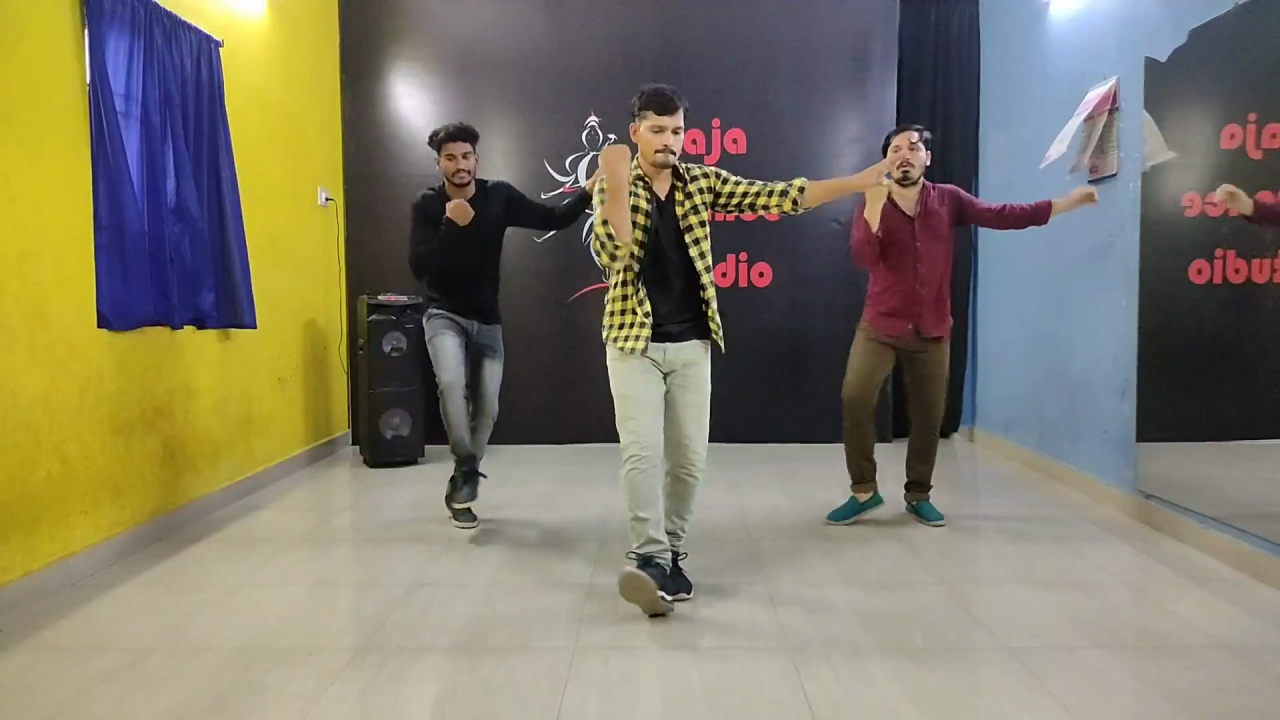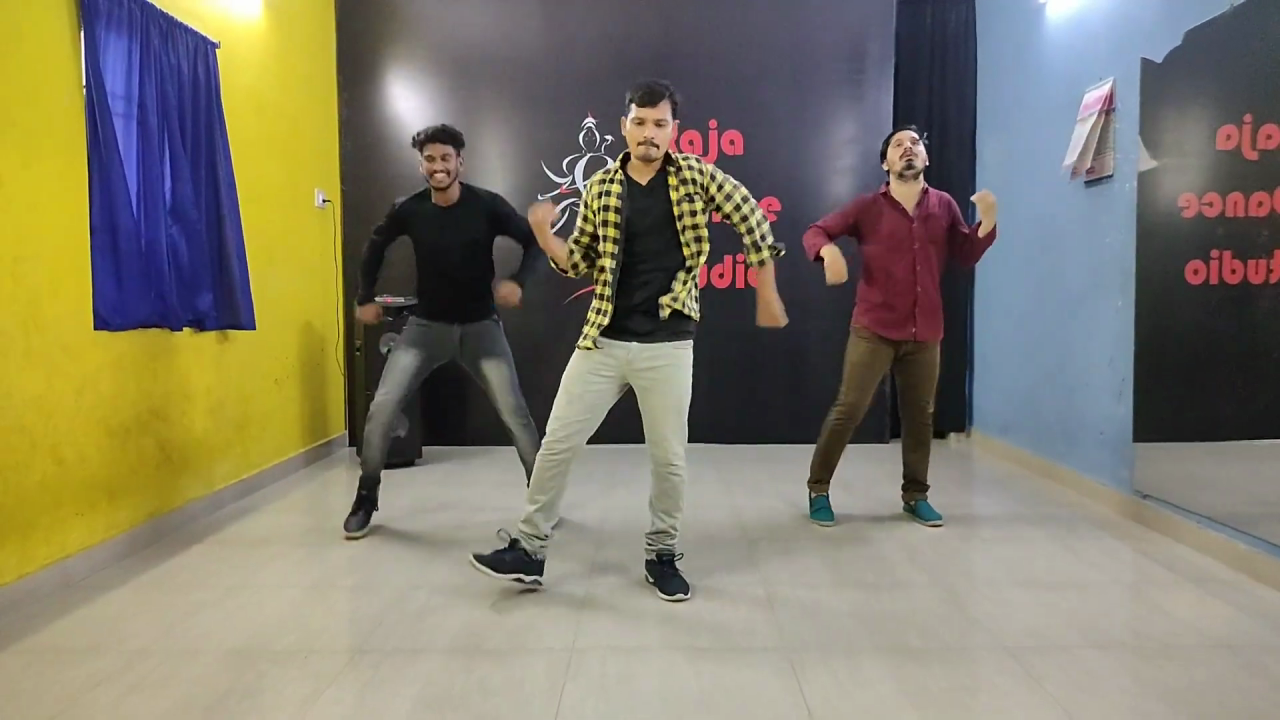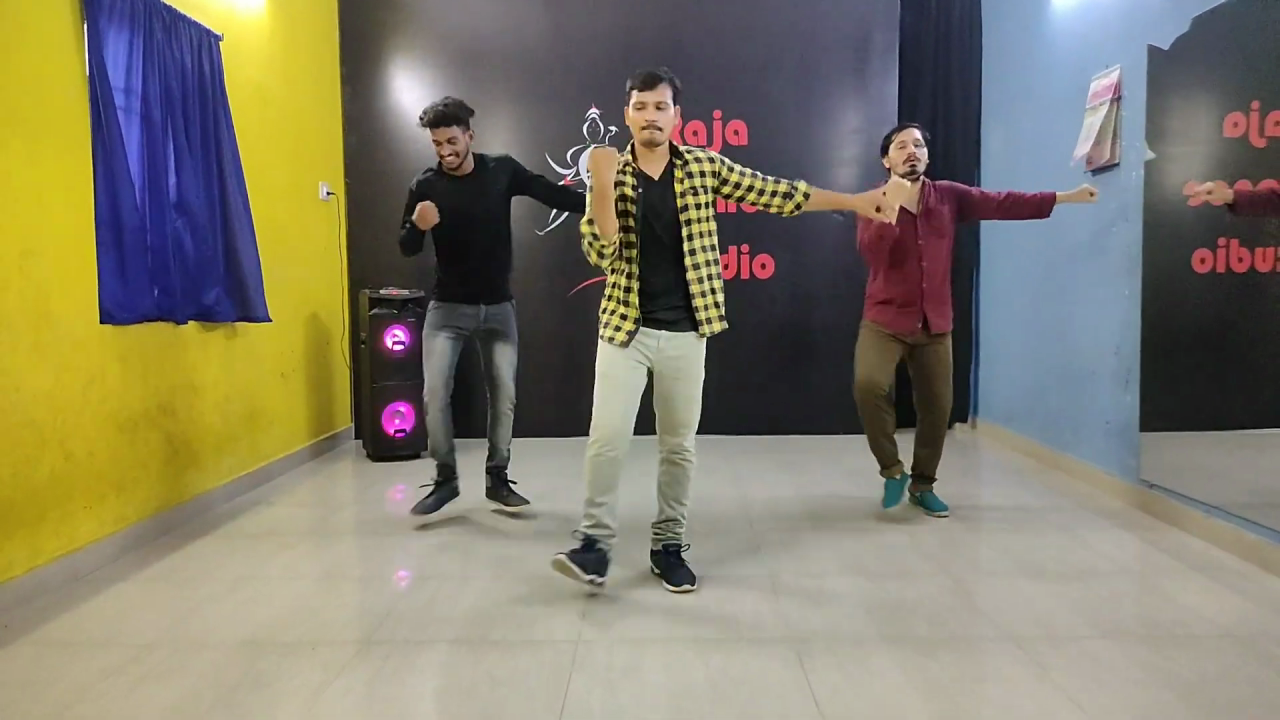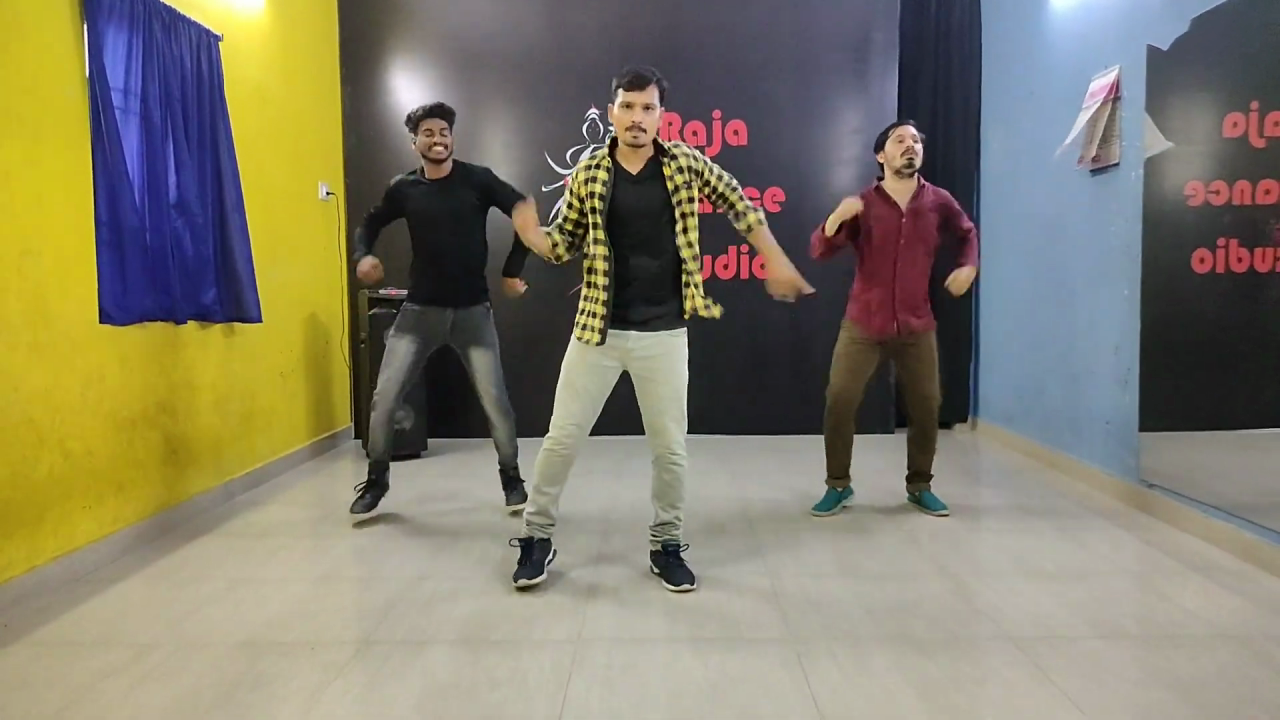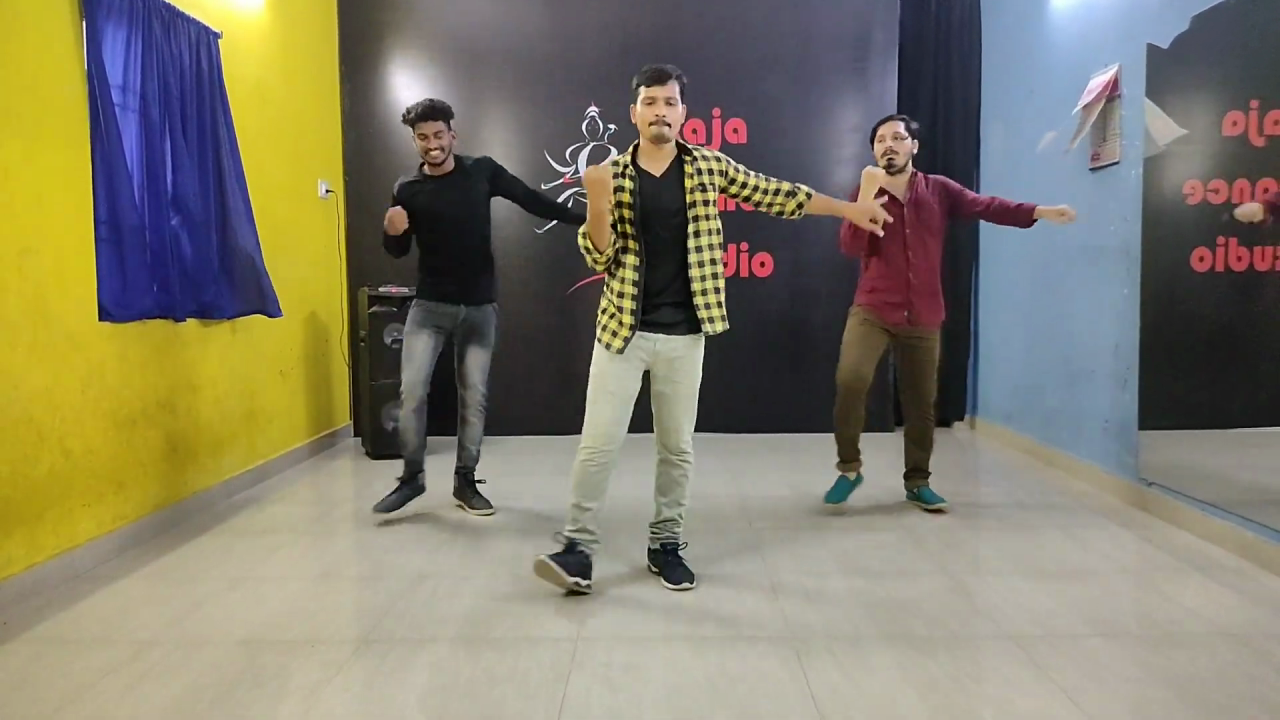
dt=1s
person 1, frame 1
left shoulder: (707, 183)
right shoulder: (616, 188)
left elbow: (778, 197)
right elbow: (611, 254)
left wrist: (857, 183)
right wrist: (615, 187)
left hip: (691, 342)
right hip: (633, 339)
left knee: (689, 456)
right knee: (643, 446)
left ankle: (668, 553)
right ankle: (649, 559)
person 1, frame 2
left shoulder: (697, 177)
right shoulder: (601, 190)
left elbow: (748, 218)
right elbow: (577, 260)
left wrist: (767, 291)
right wrist: (546, 232)
left hip: (665, 343)
right hip: (604, 340)
left knee: (669, 458)
right knee: (560, 444)
left ankle: (661, 555)
right ankle: (527, 550)
person 1, frame 3
left shoulder: (710, 168)
right shoulder: (614, 176)
left elbow: (778, 195)
right elbow: (602, 253)
left wrist: (860, 202)
right wrist: (601, 185)
left hip: (686, 332)
right hip: (627, 327)
left knee: (679, 445)
right knee: (608, 433)
left ankle: (667, 546)
right ankle: (595, 546)
person 1, frame 4
left shoulder: (686, 164)
right shoulder: (590, 173)
left elbow: (741, 207)
right elbow: (561, 243)
left wrist: (775, 259)
right wrist: (541, 240)
left hip: (663, 333)
right hip: (598, 331)
left knee: (669, 447)
right knee: (563, 436)
left ankle: (666, 545)
right ankle: (536, 537)
person 1, frame 5
left shoulder: (710, 168)
right shoulder: (615, 175)
left elbow: (778, 194)
right elbow: (597, 257)
left wrist: (848, 209)
right wrist: (600, 200)
left hip: (685, 335)
right hip: (622, 329)
left knee: (677, 448)
right knee: (600, 440)
left ankle: (664, 544)
right ankle: (577, 549)
person 2, frame 1
left shoulder: (501, 196)
right shoulder: (427, 204)
left elbow: (554, 219)
right elbow: (419, 266)
left wrist: (585, 195)
right wrist: (451, 225)
left hip: (487, 322)
right hip: (444, 315)
left knee: (487, 410)
right knee: (453, 385)
left ankle: (461, 491)
right ankle: (466, 469)
person 2, frame 2
left shoulder: (486, 204)
right shoulder: (408, 209)
left elbow: (532, 243)
right elbow: (376, 244)
left wrist: (518, 281)
right wrist: (365, 297)
left hip: (480, 325)
right hip: (426, 325)
left knee: (513, 409)
right knee: (382, 408)
right ankle: (366, 498)
person 2, frame 3
left shoulder: (502, 170)
right shoulder: (425, 185)
left elbow: (556, 194)
right elbow: (409, 249)
right wrist: (417, 226)
left hip: (498, 304)
right hip: (448, 305)
left knee: (504, 392)
right knee: (435, 390)
left ankle: (497, 480)
right ankle: (445, 480)
person 2, frame 4
left shoulder: (477, 180)
right shoulder: (404, 188)
left elbow: (526, 214)
right elbow: (369, 225)
left wrist: (513, 270)
right wrist: (363, 255)
left hip: (471, 309)
right hip: (420, 309)
left knee: (493, 396)
right knee: (385, 394)
left ankle: (511, 477)
right ankle: (374, 482)
person 2, frame 5
left shoulder: (482, 170)
right shoulder: (407, 188)
left elbow: (535, 202)
right elbow: (398, 252)
left wrist: (585, 220)
right wrist: (393, 231)
left hip: (479, 306)
right hip: (431, 304)
left knee: (474, 396)
right knee: (413, 388)
left ankle: (465, 482)
right ankle: (411, 477)
person 3, frame 1
left shoulder: (949, 199)
right shoulder: (875, 209)
left elbow: (1002, 216)
right elbow: (864, 256)
left wrist: (1064, 203)
right wrist: (873, 205)
left hip: (931, 330)
right hip: (880, 326)
left knee: (928, 417)
right knee: (856, 400)
left ankle: (918, 495)
right ankle: (863, 493)
person 3, frame 2
left shoulder: (944, 205)
right shoulder: (867, 207)
left elbow: (966, 248)
right elbow: (813, 233)
left wrist: (988, 224)
right wrist: (827, 251)
left hip: (924, 331)
right hip: (874, 329)
left knee: (919, 415)
right knee: (848, 408)
left ankle: (915, 495)
right ankle: (818, 489)
person 3, frame 3
left shoulder: (951, 196)
left elbow: (1005, 203)
right elbow: (873, 255)
left wrist: (1066, 198)
right wrist: (893, 209)
left hip: (934, 324)
right hip: (884, 321)
left knee: (935, 408)
right knee: (869, 386)
left ankle: (922, 485)
right ankle: (892, 471)
person 3, frame 4
left shoulder: (939, 201)
right shoulder: (864, 203)
left elbow: (967, 236)
right elbow: (822, 250)
left wrist: (968, 266)
right wrist: (836, 221)
left hip: (916, 325)
right hip: (865, 322)
left knee: (926, 407)
right knee: (840, 398)
left ankle: (919, 486)
right ankle: (838, 483)
person 3, frame 5
left shoulder: (941, 190)
right shoulder: (864, 194)
left elbow: (990, 207)
right elbow: (851, 243)
left wrist: (1041, 211)
right wrist: (869, 194)
left hip: (924, 317)
right hip: (872, 312)
left knee: (921, 401)
right knee: (851, 380)
left ankle: (918, 482)
right ankle: (848, 469)
